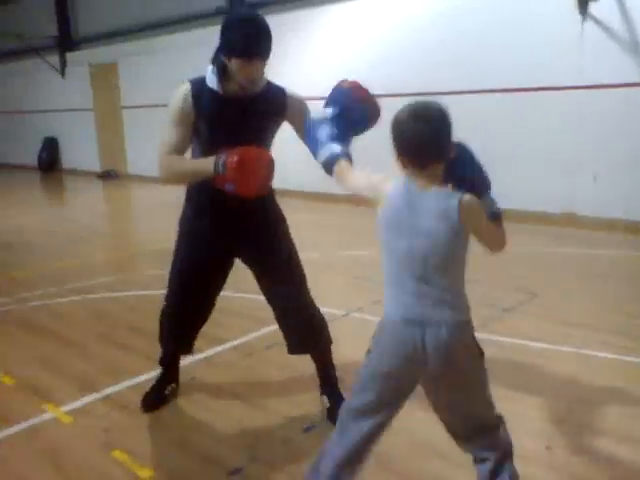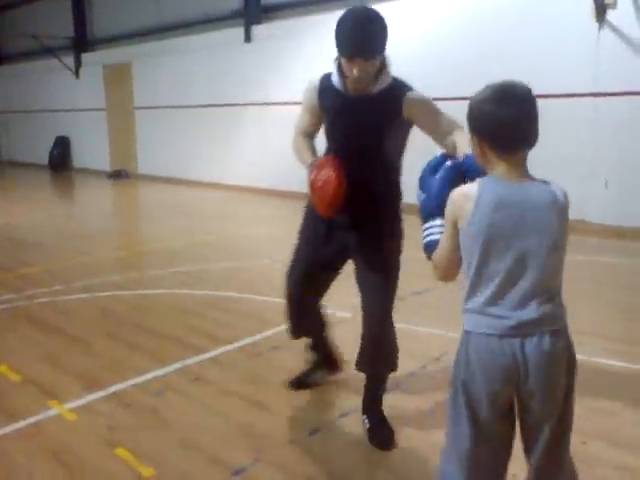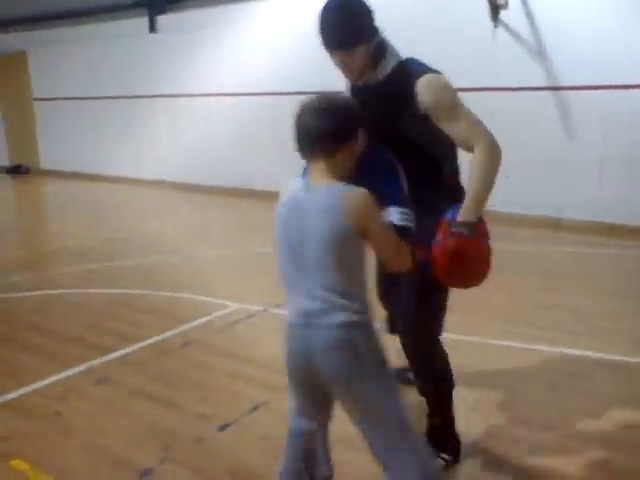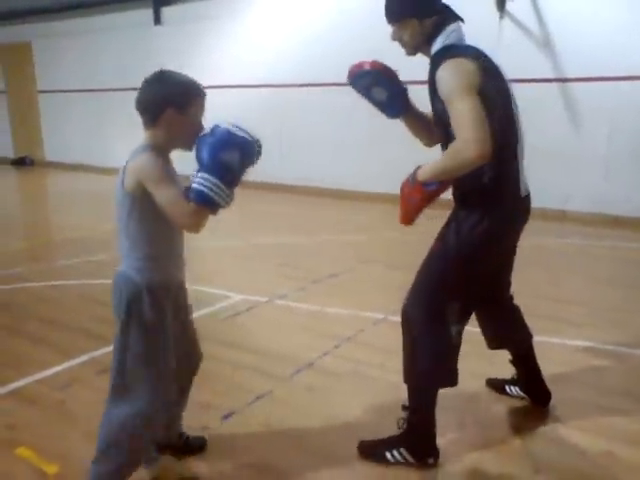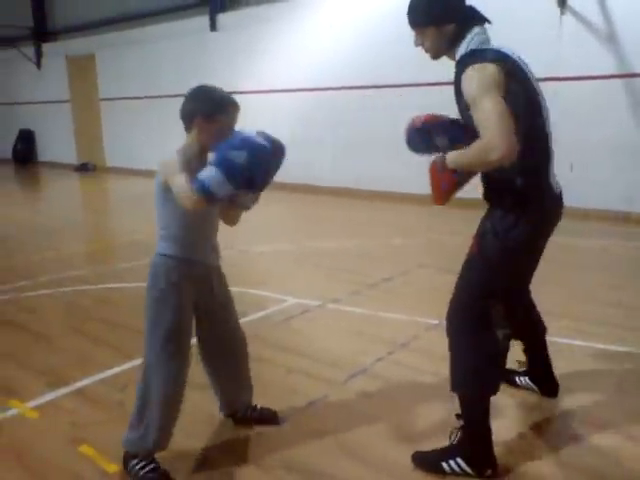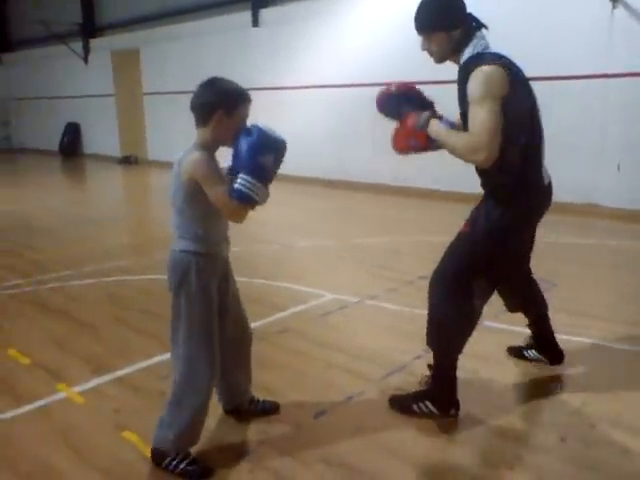
dt=0.7s
person 1, frame 1
left shoulder: (281, 100)
right shoulder: (191, 97)
left elbow: (322, 145)
right elbow: (167, 166)
right wrist: (214, 165)
left hip: (260, 217)
right hip: (204, 220)
left knee: (297, 303)
right knee: (180, 304)
left ankle: (331, 390)
right ankle: (168, 376)
person 1, frame 2
left shoulder: (404, 101)
right shoulder: (320, 90)
left elbow: (459, 136)
right elbow: (302, 136)
right wrist: (312, 165)
left hip: (377, 221)
right hip: (326, 212)
left knee: (377, 316)
right knee: (299, 292)
left ankle: (372, 408)
right ankle: (323, 359)
person 1, frame 3
left shoulder: (423, 84)
right shoulder: (356, 89)
left elbow: (485, 145)
left wrist: (469, 213)
left hip: (436, 215)
left knee: (415, 321)
right knee: (393, 296)
left ankle: (443, 437)
right ankle: (419, 367)
person 1, frame 4
left shoulder: (454, 66)
right shoulder: (466, 60)
left elbow: (474, 148)
right elbow: (438, 134)
left wrist: (426, 175)
right wrist: (400, 108)
left hip: (485, 210)
right hip: (507, 203)
left knee: (424, 312)
right knee: (491, 297)
left ankle: (418, 440)
right ankle: (531, 383)
person 1, frame 5
left shoulder: (480, 70)
right shoulder: (490, 61)
left elbow: (500, 149)
left wrist: (452, 160)
left hip: (518, 209)
right hip: (531, 202)
left knee: (469, 316)
right knee: (508, 294)
right ankle: (540, 373)
person 1, frame 6
left shoulder: (485, 72)
right shoulder: (482, 67)
left elbow: (481, 150)
right elbow: (472, 134)
left wrist: (432, 126)
right wrist: (433, 118)
left hip: (511, 199)
right hip: (524, 192)
left knee: (449, 285)
right knee: (512, 272)
left ankle: (441, 394)
right ankle: (546, 345)
person 2, frame 1
left shoulder: (387, 192)
right shoulder: (465, 205)
left elbow: (344, 174)
right elbow: (497, 243)
left hip: (397, 334)
right hip: (450, 334)
left knee: (356, 424)
right knee: (484, 433)
person 2, frame 2
left shoulder: (463, 198)
right shoulder: (557, 199)
left elbow: (443, 271)
left wrist: (435, 215)
left hip: (484, 345)
right hip: (546, 346)
person 2, frame 3
left shoulder: (289, 198)
right shoulder: (356, 200)
right elbow: (400, 261)
left hip: (300, 336)
right hip: (345, 339)
left knee: (306, 426)
right knee: (396, 441)
person 2, frame 4
left shoulder: (160, 160)
right shoulder: (146, 164)
left elbow: (185, 211)
right elbow: (191, 219)
left wrist: (217, 169)
right wrist: (217, 168)
left hip: (168, 284)
right hip: (143, 291)
left knee: (183, 363)
right knee: (144, 394)
left ankle: (166, 434)
person 2, frame 5
left shoulder: (205, 166)
right shoulder: (177, 164)
left elbow: (230, 218)
right elbow: (193, 202)
left hip: (207, 268)
right hip: (174, 270)
left knee: (229, 342)
right knee: (166, 360)
left ankle: (239, 407)
person 2, frame 6
left shoulder: (207, 159)
right shoulder: (197, 161)
left elbow: (228, 203)
right elbow: (236, 212)
left wrist: (250, 167)
right wrist: (252, 167)
left hip: (215, 262)
right hip: (194, 265)
left knee: (236, 336)
right knee: (197, 356)
left ankle: (238, 400)
right ankle: (169, 447)
